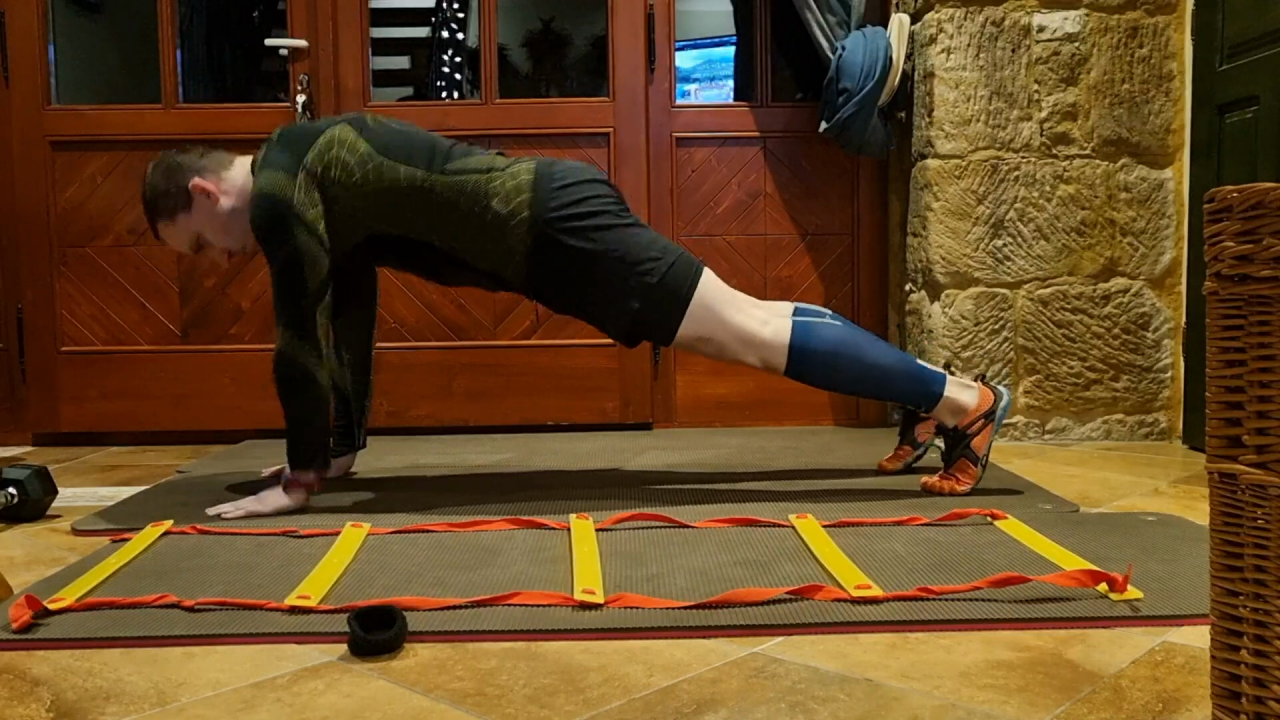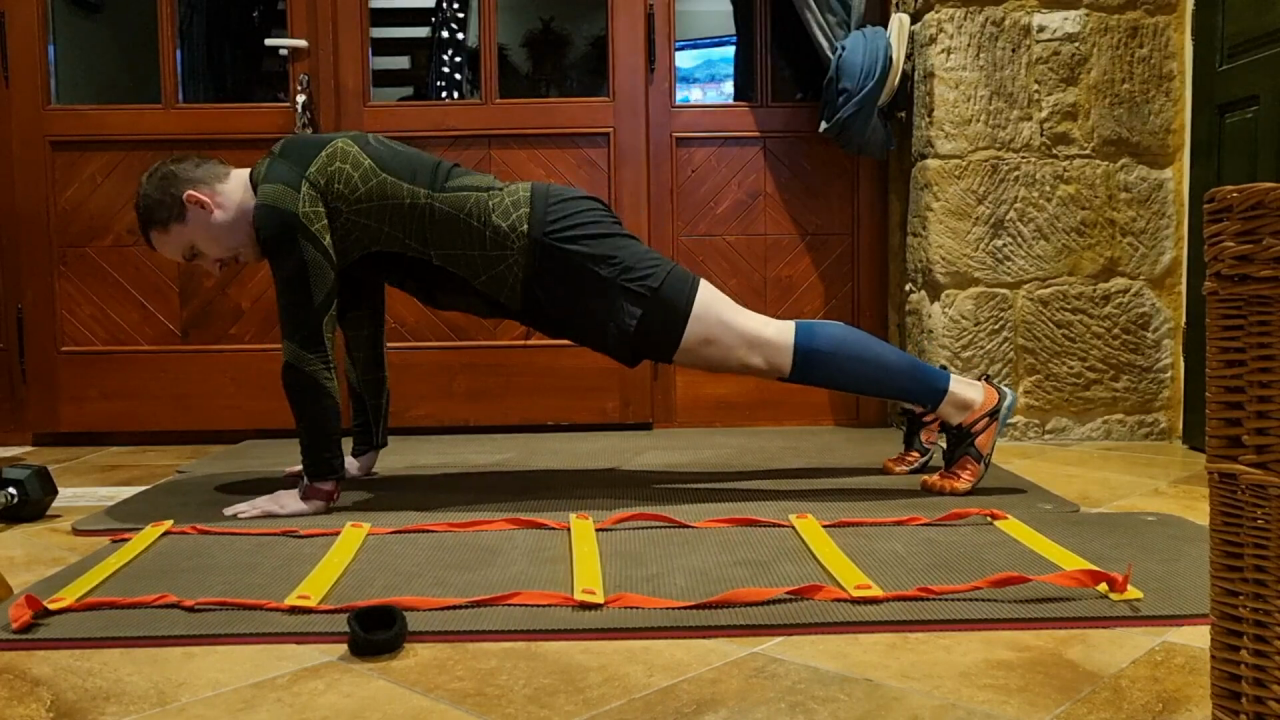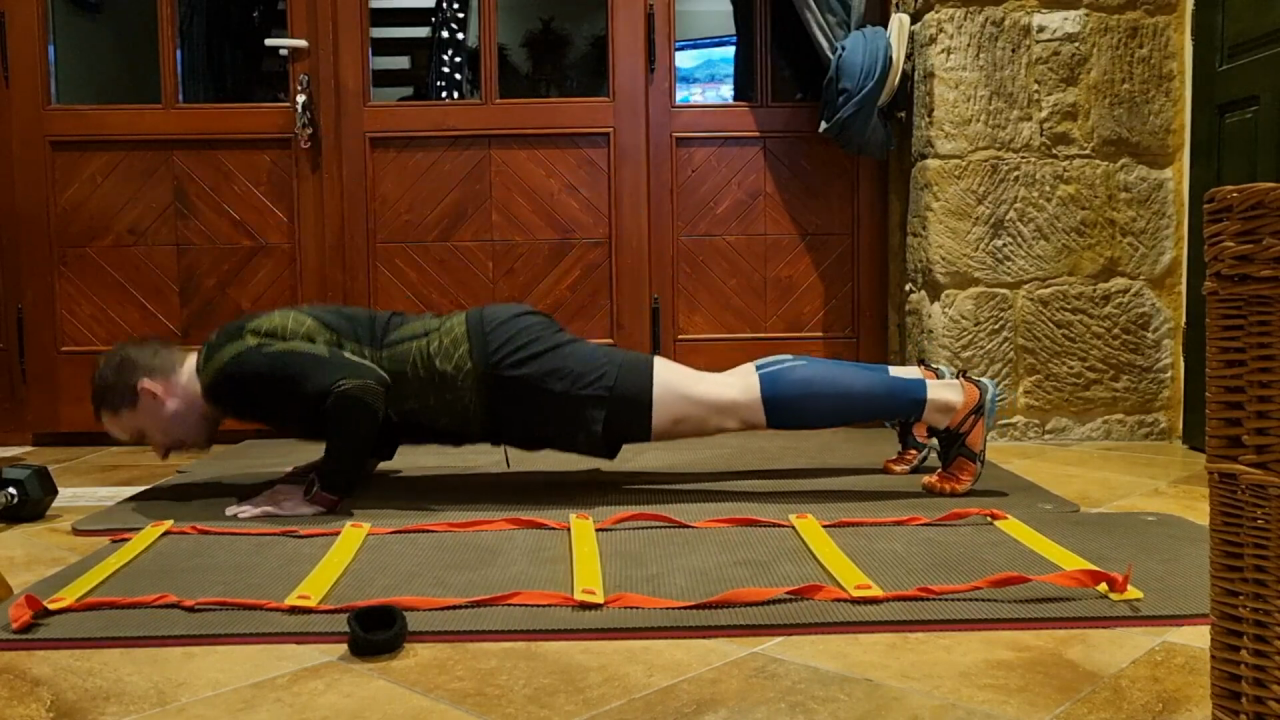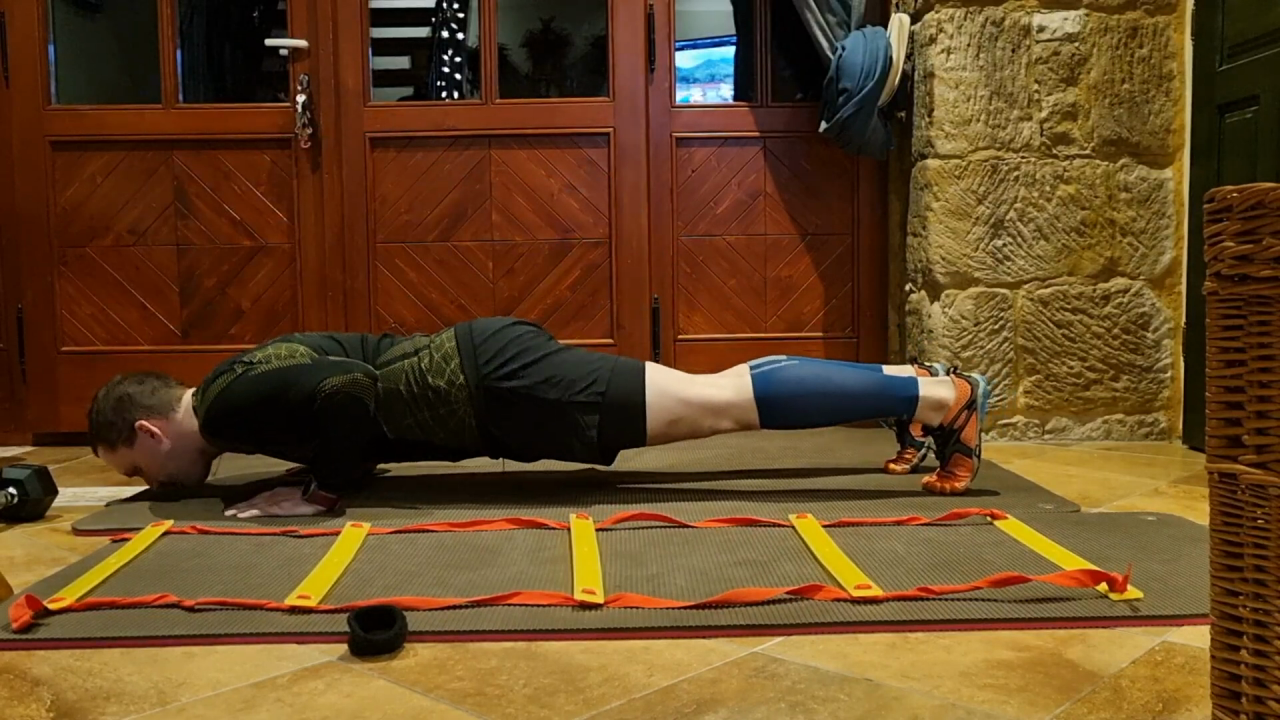
dt=1s
person 1, frame 1
left shoulder: (278, 194)
right shoulder: (318, 169)
left elbow: (303, 334)
right elbow: (348, 312)
left wrist: (302, 478)
right wrist: (341, 445)
left hip: (553, 229)
right hip: (550, 209)
left knee: (751, 341)
right knee: (746, 325)
left ankle: (960, 402)
right ankle: (916, 414)
person 1, frame 2
left shoulder: (279, 204)
right shoulder: (309, 181)
left elbow: (306, 350)
right elbow: (358, 319)
left wrist: (316, 481)
right wrist: (363, 448)
left hip: (548, 249)
right hip: (541, 244)
left knee: (759, 343)
right knee: (752, 345)
left ankle: (967, 399)
right ankle: (930, 399)
person 1, frame 3
left shoulder: (231, 370)
right shoulder: (249, 349)
left elbow: (357, 386)
left wrist: (324, 489)
right wrist: (342, 461)
left hip: (498, 370)
right hip: (487, 350)
left knee: (725, 403)
right knee: (722, 394)
left ankle: (948, 399)
right ankle: (914, 384)
person 1, frame 4
left shoulder: (228, 402)
right shoulder: (247, 382)
left elbow: (349, 388)
left wrist: (321, 490)
right wrist: (322, 462)
left hip: (493, 380)
right hip: (485, 369)
left knee: (719, 404)
right knee: (717, 398)
left ankle: (941, 396)
right ankle: (912, 385)
